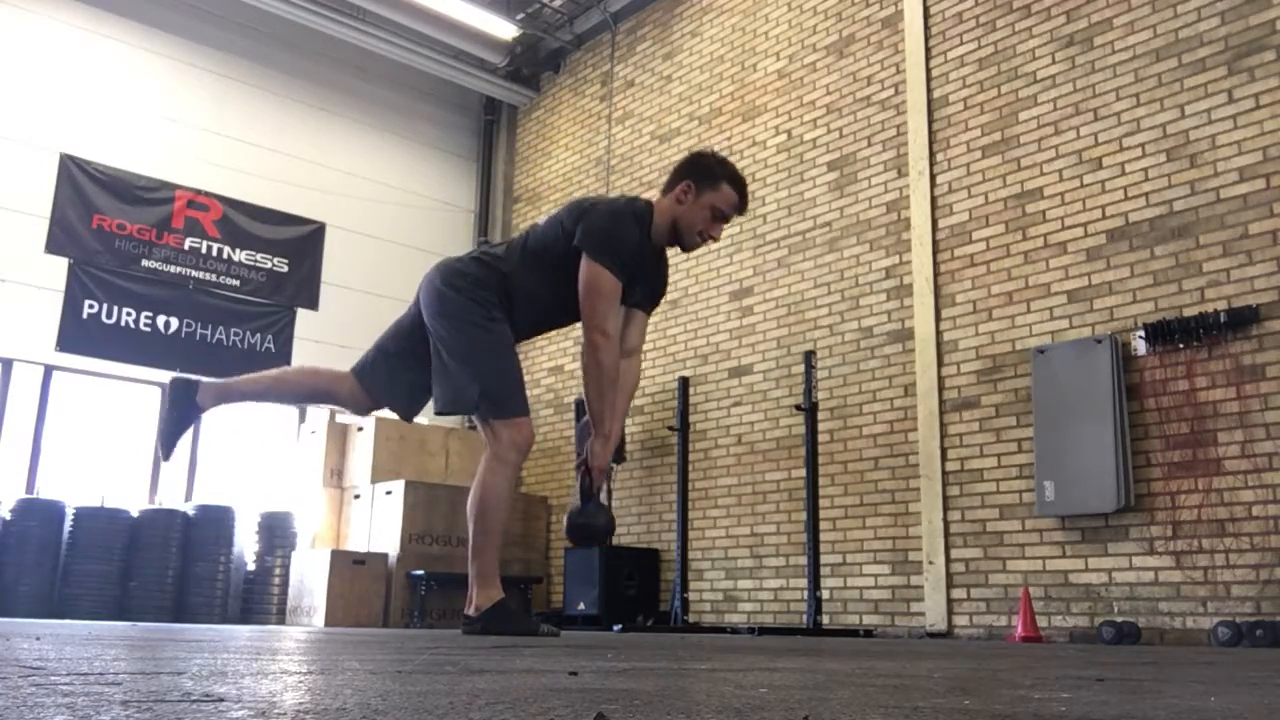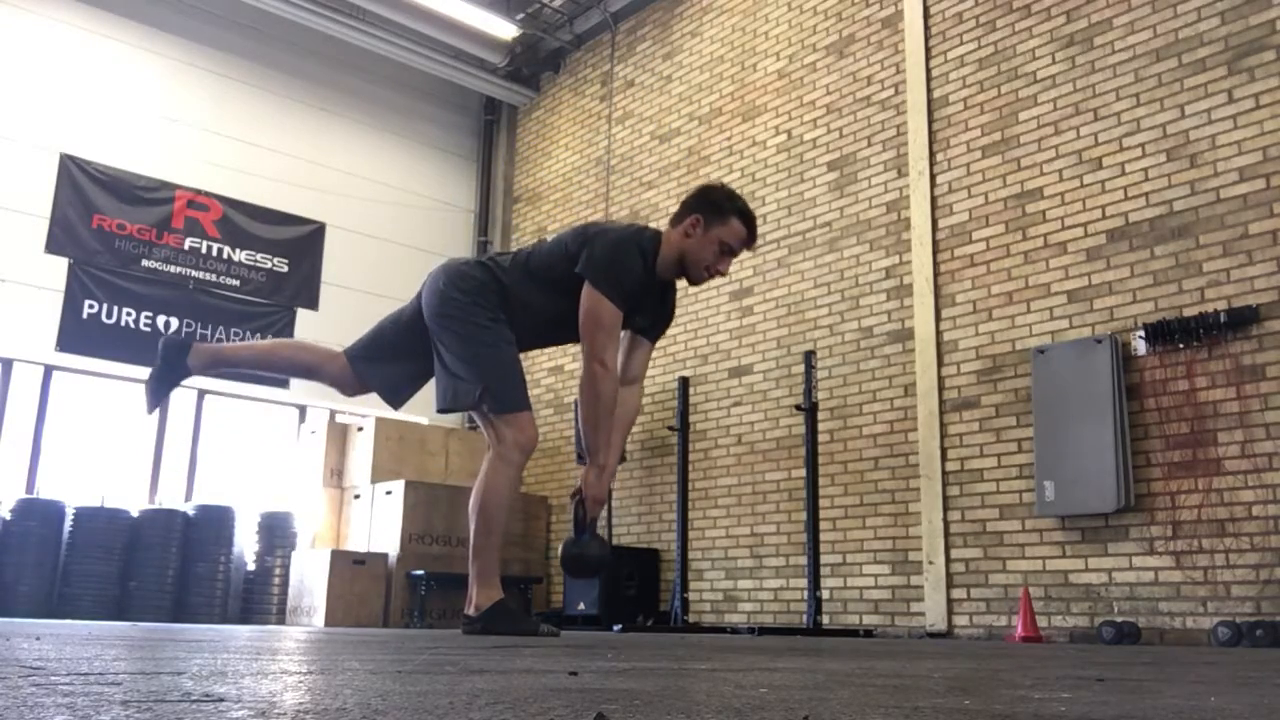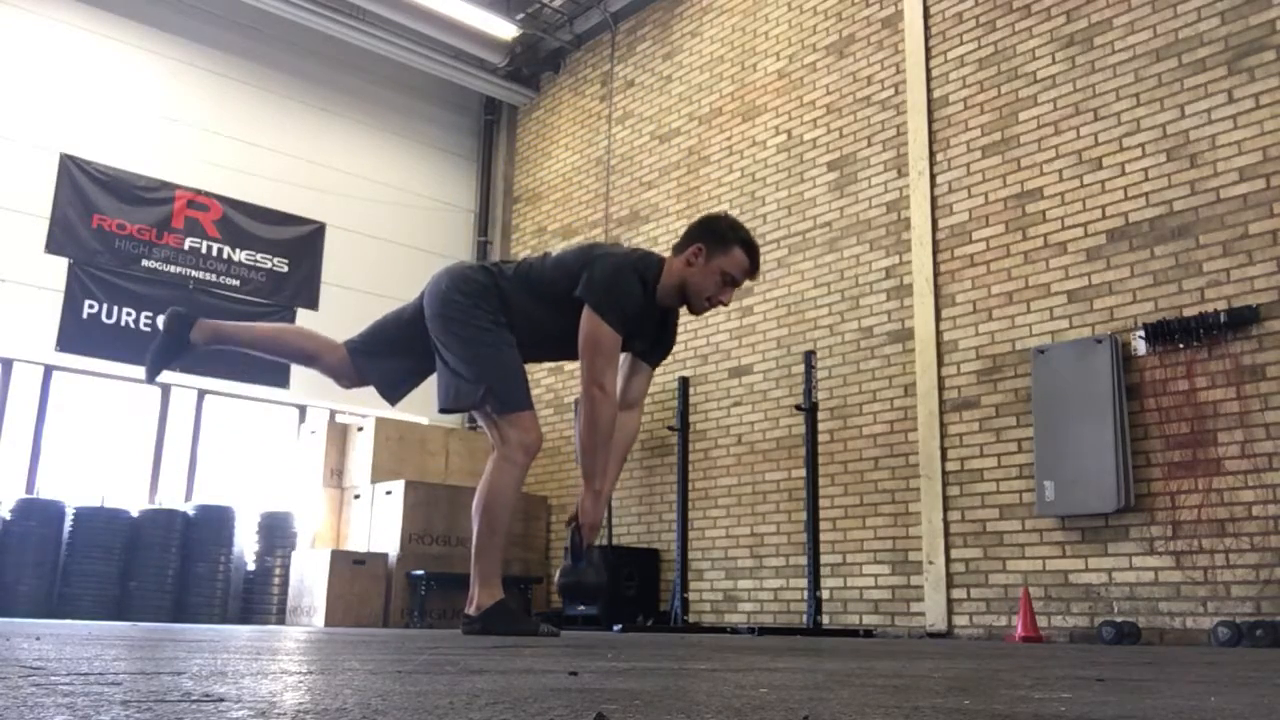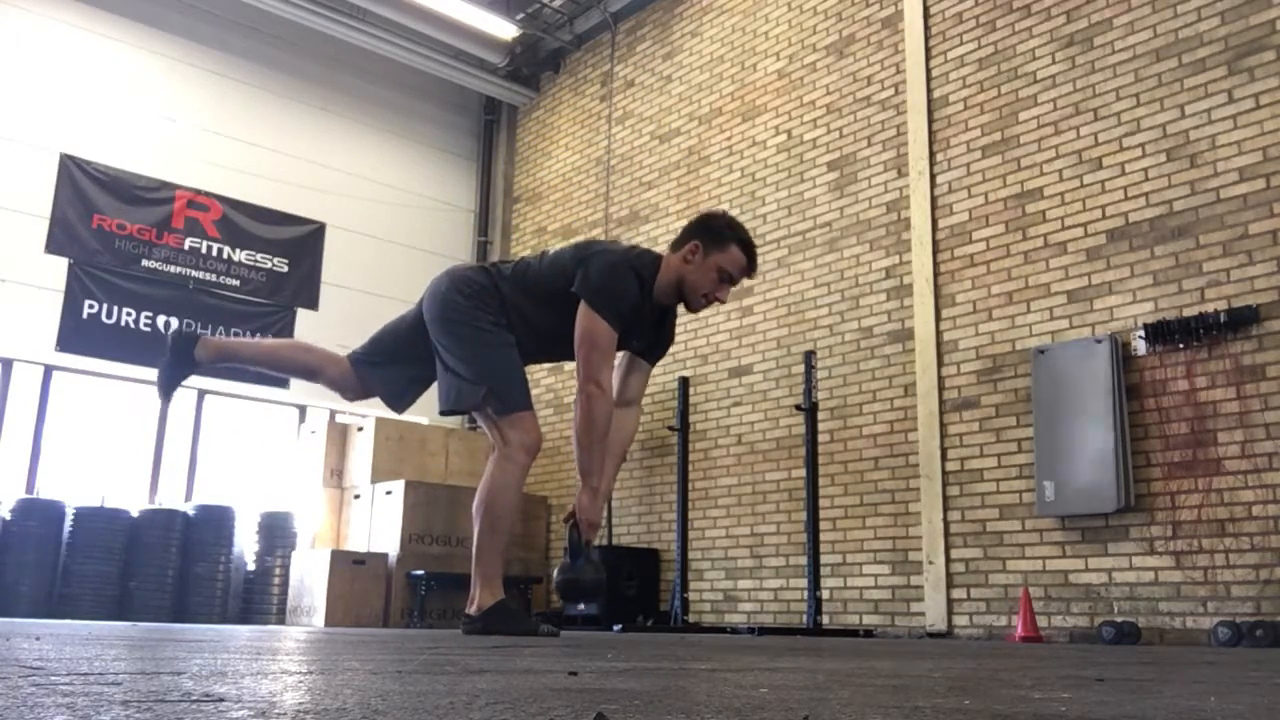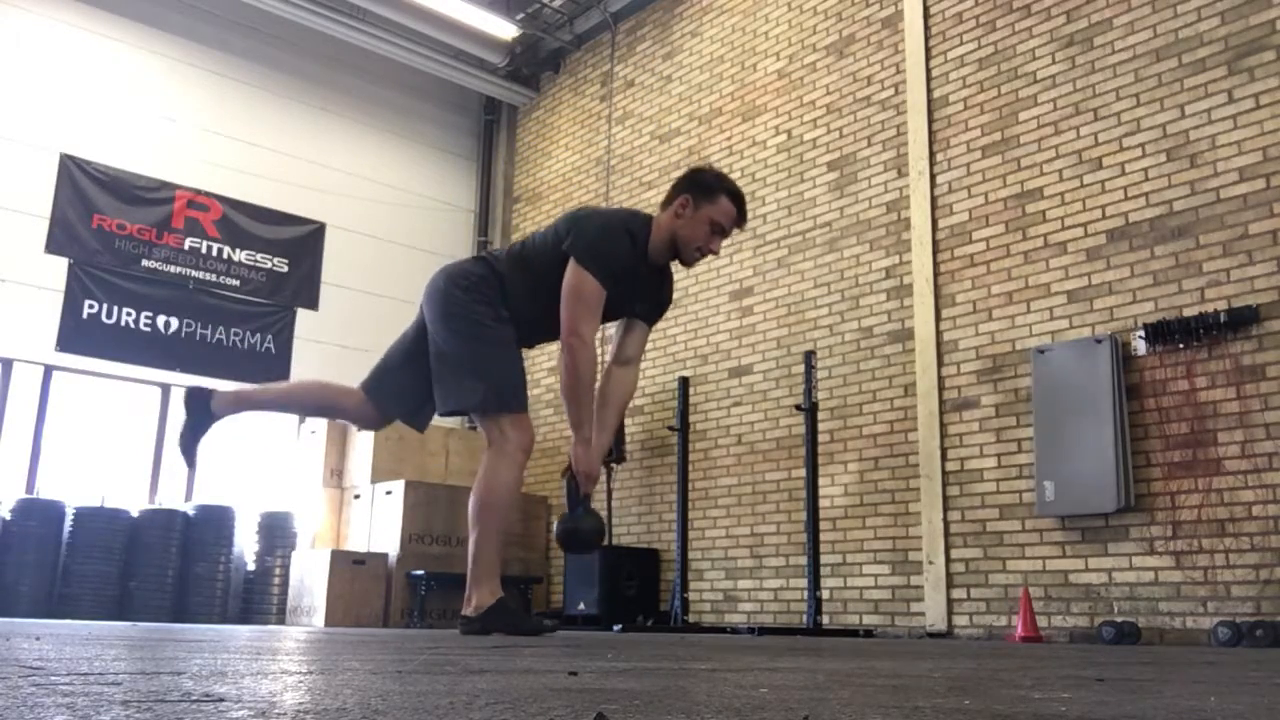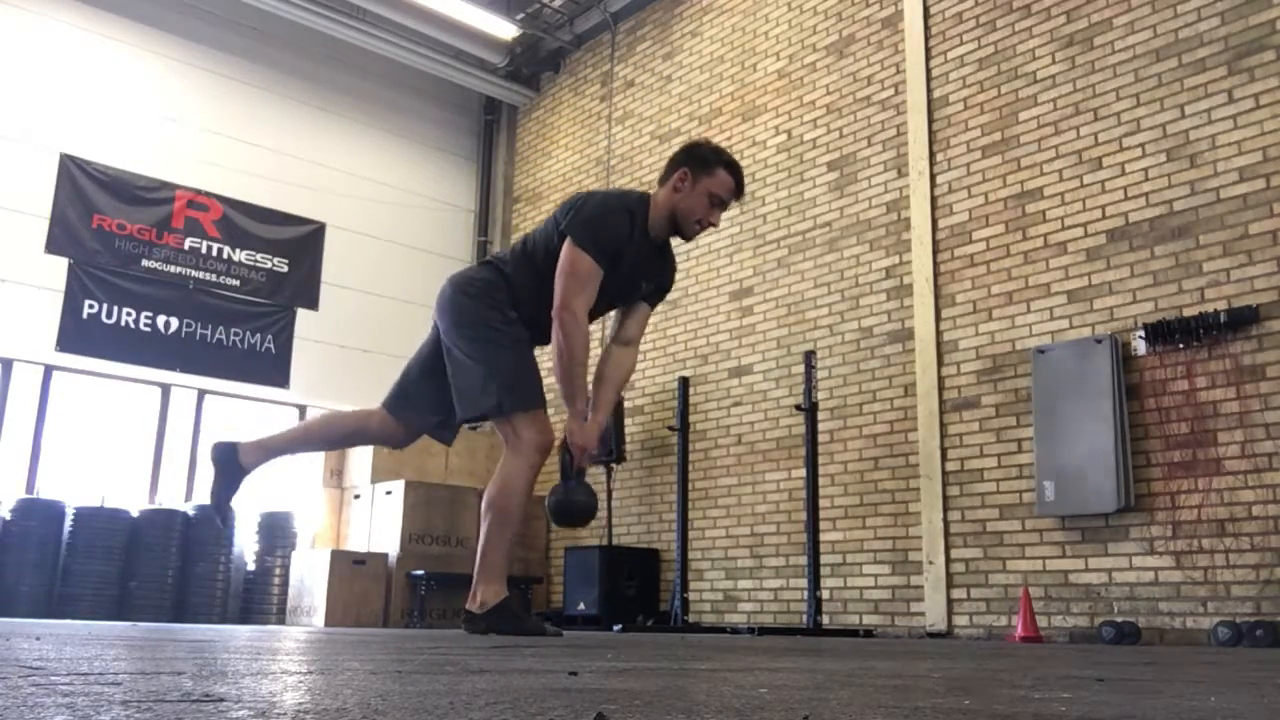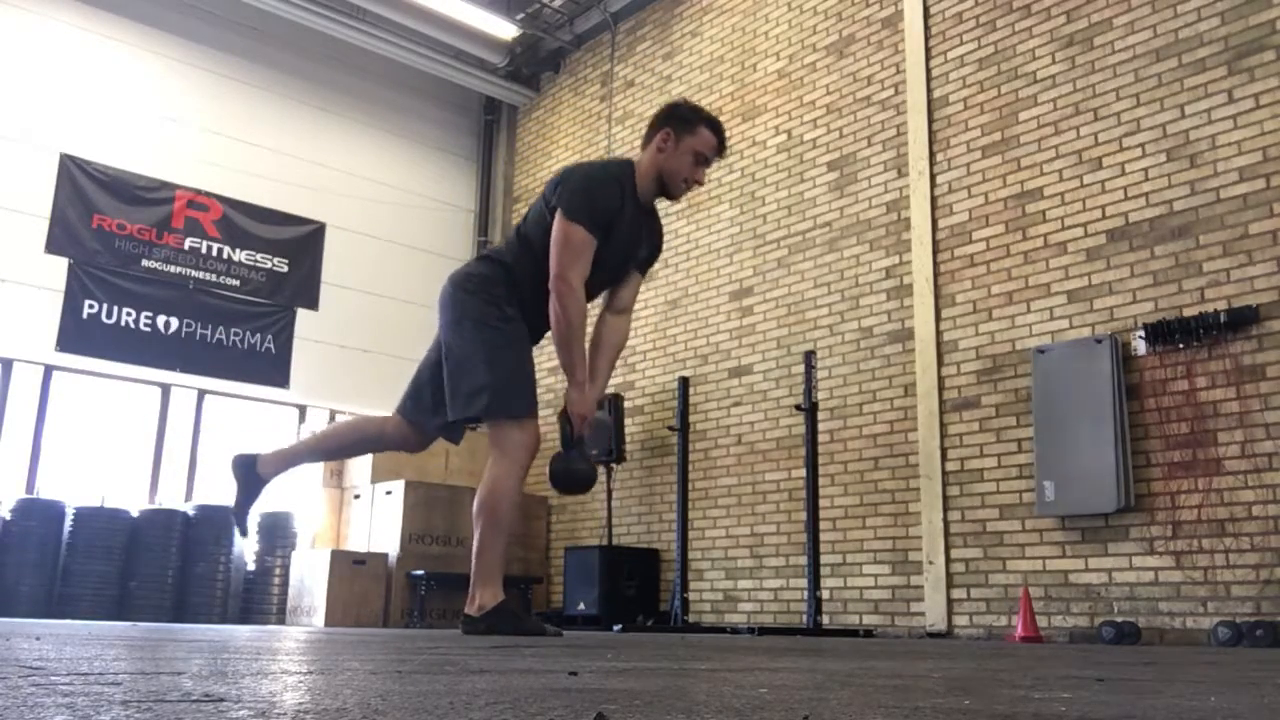
dt=0.3s
person 1, frame 1
left shoulder: (652, 268)
right shoulder: (613, 223)
left elbow: (627, 356)
right elbow: (598, 339)
left wrist: (611, 439)
right wrist: (599, 438)
left hip: (456, 303)
right hip: (465, 295)
left knee: (357, 393)
right knee: (511, 437)
left ankle: (201, 394)
right ankle: (484, 603)
person 1, frame 2
left shoulder: (659, 298)
right shoulder: (621, 252)
left elbow: (628, 385)
right elbow: (597, 367)
left wrist: (607, 467)
right wrist: (595, 467)
left hip: (456, 302)
right hip: (465, 295)
left knee: (344, 374)
right knee: (515, 437)
left ankle: (193, 355)
right ankle: (484, 602)
person 1, frame 3
left shoulder: (660, 322)
right shoulder: (620, 277)
left elbow: (628, 409)
right elbow: (596, 392)
left wrist: (605, 493)
right wrist: (591, 492)
left hip: (457, 305)
right hip: (466, 298)
left knee: (341, 365)
right knee: (519, 439)
left ankle: (198, 331)
right ankle: (485, 603)
person 1, frame 4
left shoulder: (658, 321)
right shoulder: (617, 272)
left elbow: (625, 406)
right elbow: (593, 389)
left wrist: (602, 490)
right wrist: (589, 490)
left hip: (457, 308)
right hip: (467, 301)
left knee: (349, 377)
right knee: (519, 441)
left ankle: (202, 350)
right ankle: (486, 603)
person 1, frame 5
left shoulder: (656, 285)
right shoulder: (609, 234)
left elbow: (623, 368)
right elbow: (576, 342)
left wrist: (598, 449)
right wrist: (581, 442)
left hip: (462, 306)
right hip: (468, 296)
left knee: (366, 408)
right knee: (512, 440)
left ankle: (215, 403)
right ankle: (483, 602)
person 1, frame 6
left shoulder: (659, 266)
right shoulder: (607, 213)
left elbow: (624, 345)
right elbow: (567, 316)
left wrist: (595, 425)
right wrist: (578, 417)
left hip: (488, 319)
right hip: (480, 303)
left knee: (394, 427)
right knee: (531, 439)
left ankle: (244, 454)
right ankle: (487, 602)
person 1, frame 7
left shoulder: (648, 232)
right shoulder: (595, 183)
left elbow: (617, 314)
right elbow: (564, 287)
left wrist: (594, 393)
right wrist: (576, 385)
left hip: (499, 315)
right hip: (483, 300)
left knee: (407, 432)
right knee: (517, 441)
left ankle: (262, 466)
right ankle: (485, 604)
